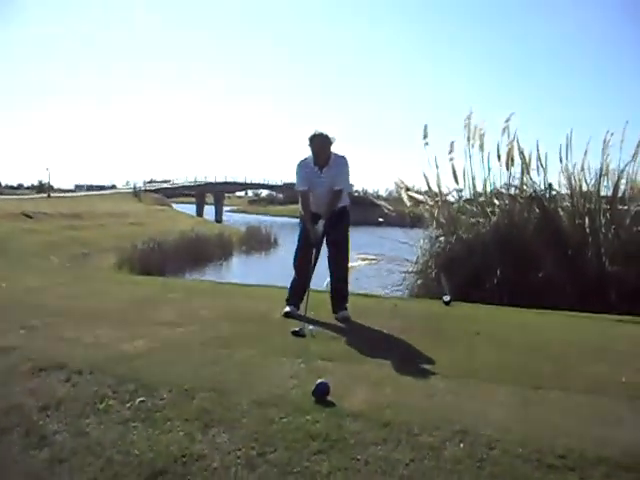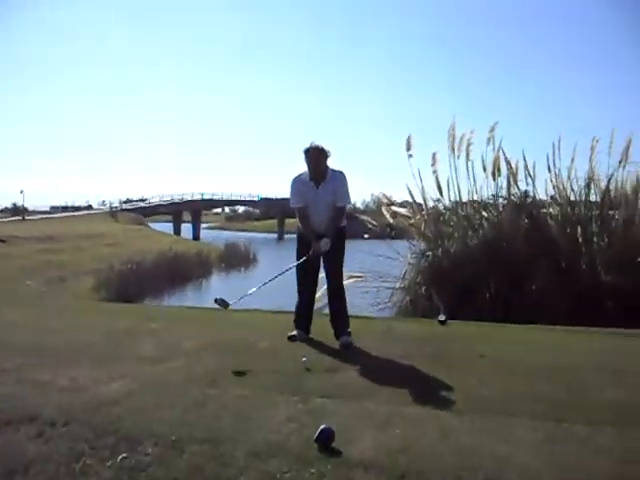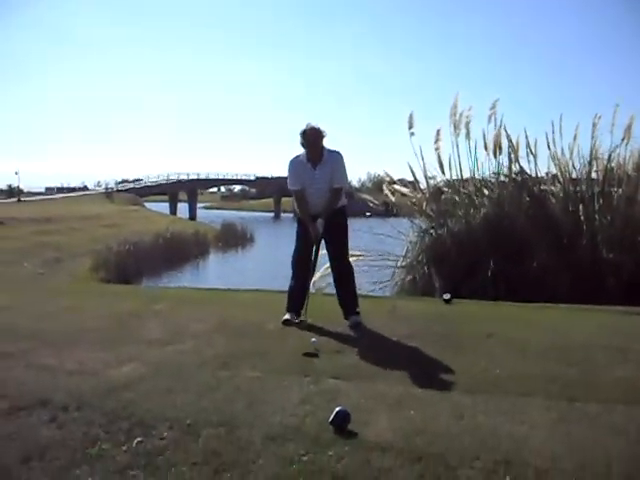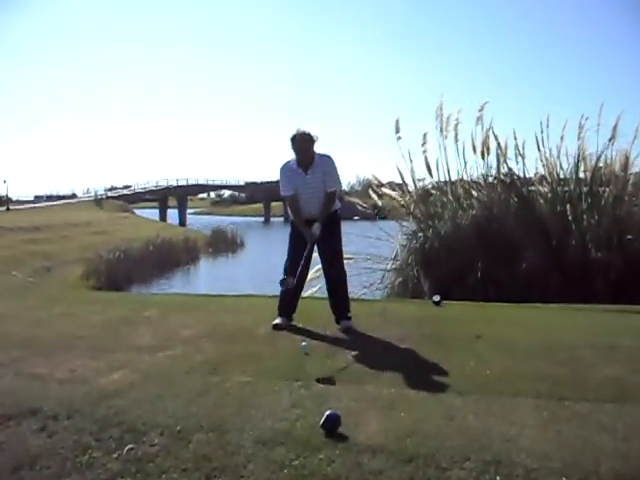
dt=1s
person 1, frame 1
left shoulder: (341, 163)
right shoulder: (303, 165)
left elbow: (337, 194)
right elbow: (304, 197)
left wrist: (323, 222)
right wrist: (311, 226)
left hip: (337, 214)
right hip: (311, 213)
left knee: (339, 261)
right knee: (302, 258)
left ankle: (340, 307)
right ankle: (293, 303)
person 1, frame 2
left shoulder: (338, 178)
right shoulder: (298, 182)
left elbow: (340, 211)
right elbow: (301, 215)
left wrist: (327, 239)
right wrist: (314, 242)
left hip: (334, 233)
right hip: (308, 234)
left knee: (335, 281)
right knee: (305, 281)
left ankle: (343, 332)
right ankle: (302, 327)
person 1, frame 3
left shoulder: (336, 158)
right shoulder: (295, 164)
left elbow: (337, 192)
right elbow: (298, 197)
left wrist: (322, 220)
right wrist: (310, 225)
left hip: (334, 214)
right hip: (307, 216)
left knee: (340, 262)
right knee: (300, 262)
left ankle: (352, 312)
right ankle: (293, 310)
person 1, frame 4
left shoulder: (326, 162)
right shoulder: (286, 169)
left elbow: (332, 195)
right elbow: (291, 202)
left wrist: (319, 224)
right wrist: (305, 230)
left hip: (327, 218)
right hip: (300, 221)
left knee: (334, 268)
right knee: (293, 267)
left ankle: (343, 316)
right ankle: (284, 314)
